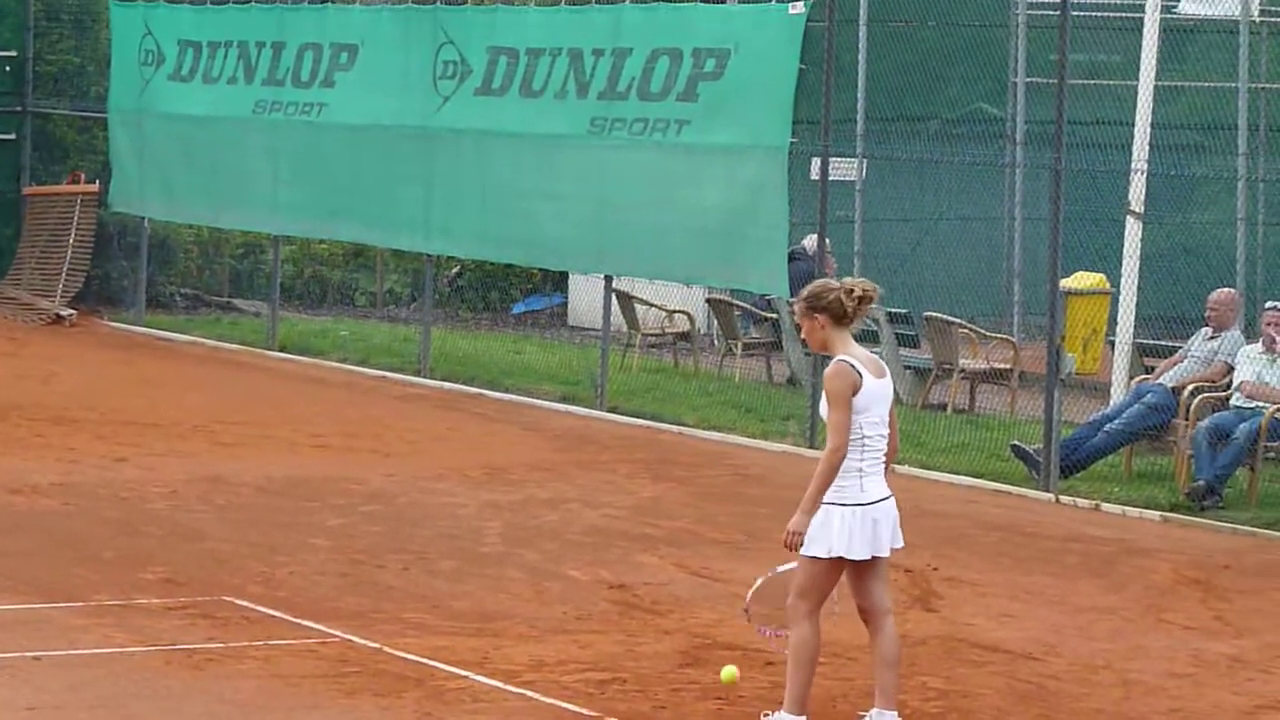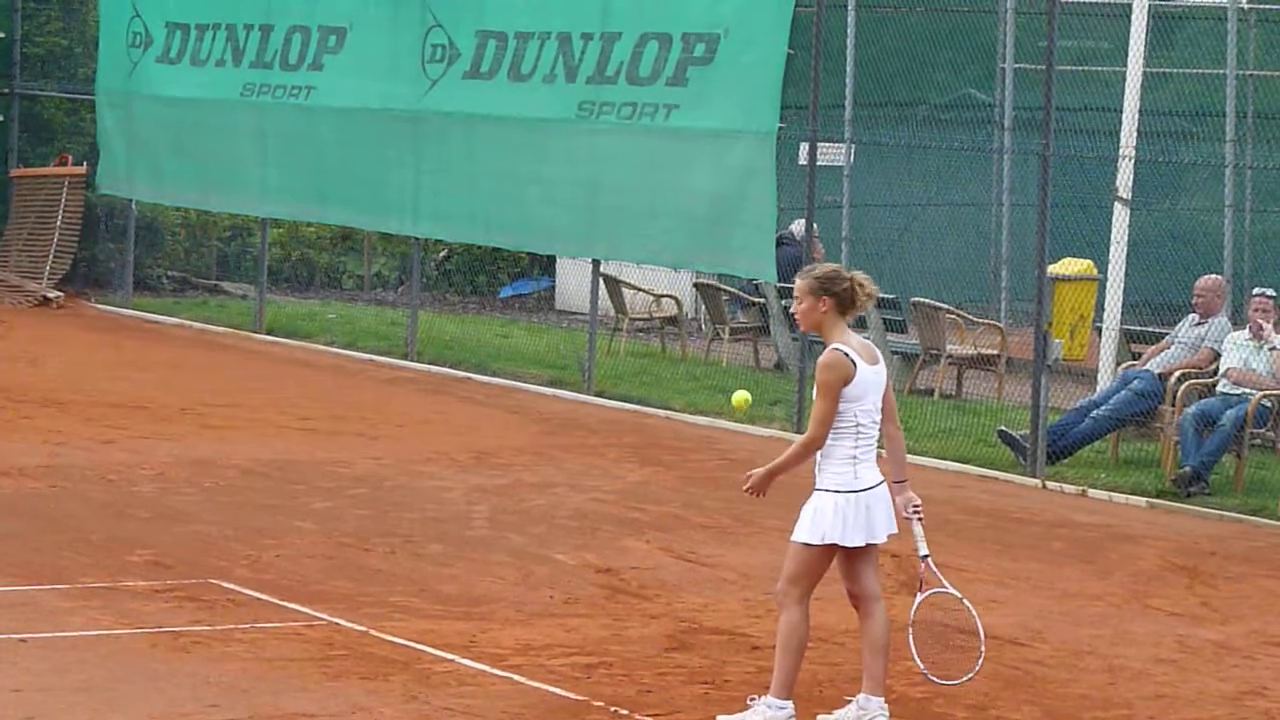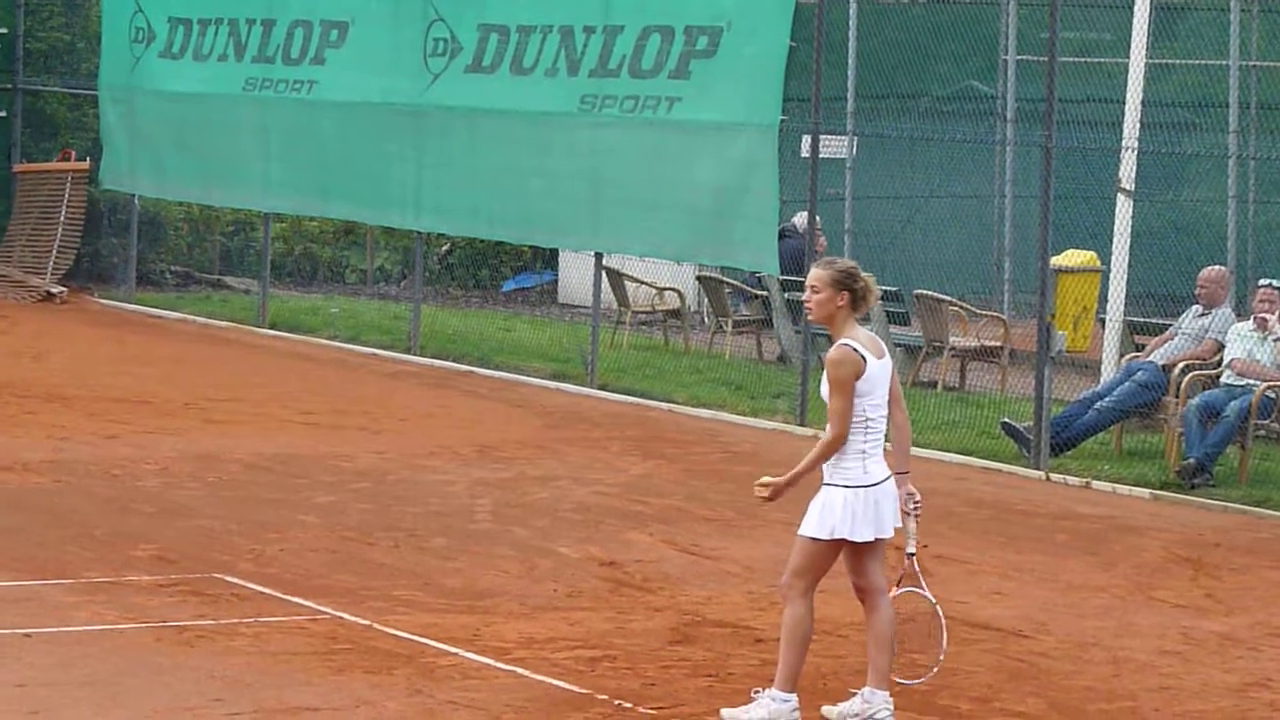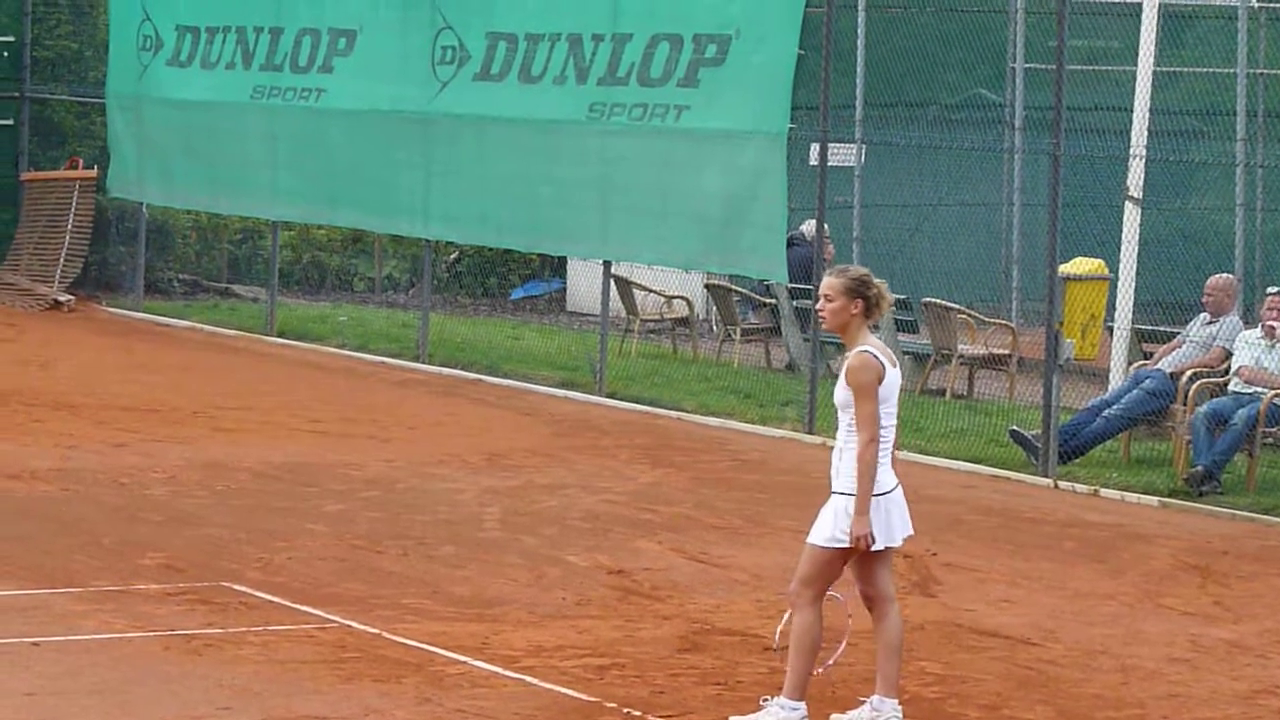
dt=0.4s
person 1, frame 1
left shoulder: (840, 371)
right shoulder: (877, 366)
left elbow: (836, 450)
left wrist: (802, 513)
left hip: (846, 508)
right hip: (877, 504)
left knee: (801, 609)
right knee: (876, 610)
person 1, frame 2
left shoulder: (833, 360)
right shoulder: (870, 351)
left elbow: (815, 437)
right elbow: (892, 426)
left wrist: (768, 474)
right wrist: (900, 486)
left hip: (838, 496)
right hip: (867, 490)
left knee: (791, 595)
right knee: (866, 596)
person 1, frame 3
left shoulder: (842, 355)
right shoulder: (875, 345)
left elbow: (837, 436)
right elbow: (900, 418)
left wrist: (788, 482)
right wrist: (901, 478)
left hip: (846, 488)
right hip: (872, 484)
left knee: (795, 587)
right knee: (871, 589)
person 1, frame 4
left shoulder: (861, 362)
right shoulder: (880, 354)
left elbow: (868, 441)
left wrist: (860, 513)
left hip: (857, 498)
right hip: (879, 494)
left knee: (804, 595)
right knee: (879, 598)
person 2, frame 1
left shoulder: (1233, 339)
right shoulder: (1203, 333)
left elbow: (1216, 374)
left wrist: (1177, 384)
right wrist: (1150, 381)
left hip: (1173, 397)
right hip: (1154, 387)
left knee: (1117, 429)
right knee: (1101, 419)
left ankle: (1061, 466)
person 2, frame 2
left shoulder: (1220, 325)
right shoulder: (1190, 319)
left elbow: (1202, 361)
left wrist: (1164, 371)
right wrist: (1138, 367)
left hip: (1161, 383)
right hip: (1142, 373)
left knee: (1104, 414)
right knee: (1087, 406)
left ankle: (1049, 452)
person 2, frame 3
left shoulder: (1223, 316)
right shoulder: (1193, 311)
left elbow: (1206, 352)
left wrist: (1167, 362)
right wrist: (1141, 359)
left hip: (1164, 375)
right hip: (1144, 365)
left knee: (1107, 406)
right knee: (1091, 397)
left ankle: (1053, 444)
person 2, frame 4
left shoulder: (1231, 324)
right shoulder: (1201, 318)
left elbow: (1214, 360)
left wrist: (1174, 370)
right wrist: (1149, 367)
left hip: (1171, 383)
right hip: (1152, 373)
left knee: (1115, 414)
right knee: (1099, 405)
left ankle: (1061, 452)
person 3, frame 1
right shoulder: (1247, 352)
right elbow: (1247, 389)
right hip: (1239, 410)
left knee: (1243, 433)
right knee: (1203, 428)
left ankle: (1209, 485)
right ankle: (1208, 488)
person 3, frame 2
right shoulder: (1234, 338)
right elbow: (1233, 375)
left hip: (1258, 404)
right hip: (1225, 397)
left knee: (1230, 419)
right knee: (1190, 414)
left ankle: (1196, 471)
right ankle: (1196, 476)
person 3, frame 3
right shoulder: (1239, 329)
right elbow: (1237, 366)
left hip: (1262, 395)
right hip: (1229, 388)
left knee: (1234, 410)
right knee: (1194, 405)
left ankle: (1199, 463)
right ankle: (1199, 467)
person 3, frame 4
right shoulder: (1246, 337)
right elbow: (1245, 374)
right hip: (1237, 396)
left knee: (1241, 418)
right knee: (1202, 413)
left ankle: (1207, 471)
right ankle: (1208, 477)
